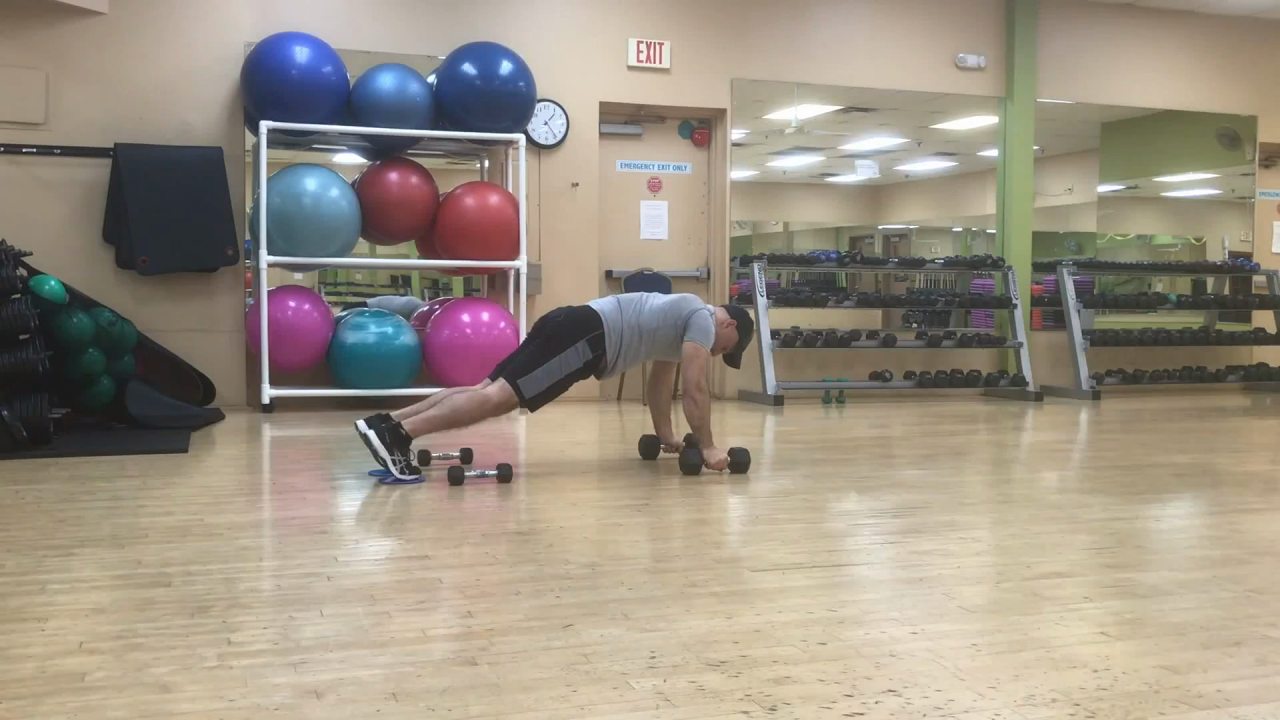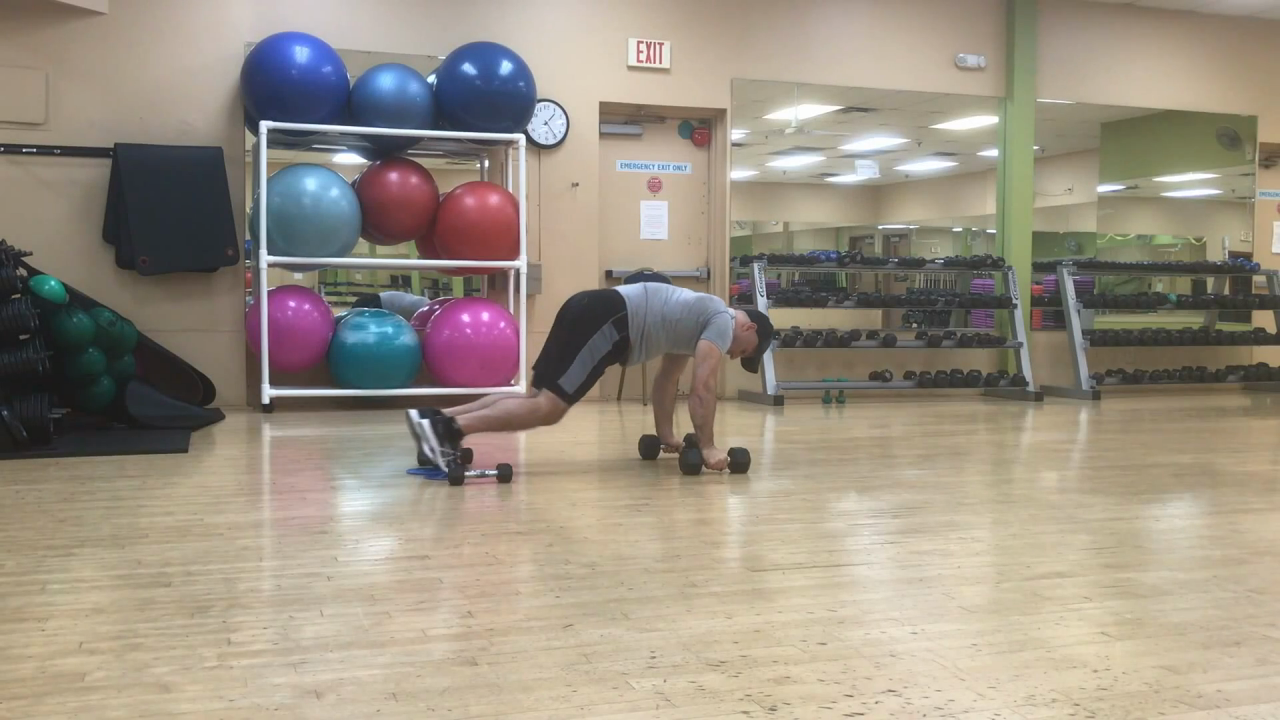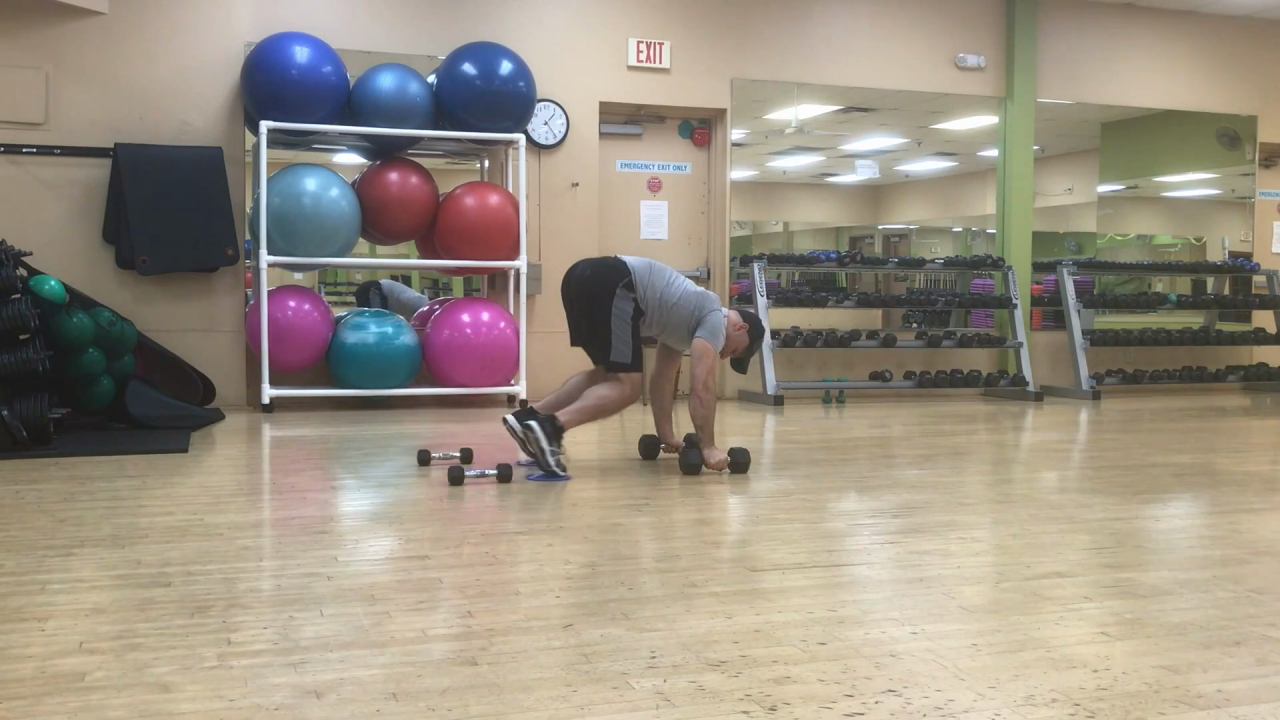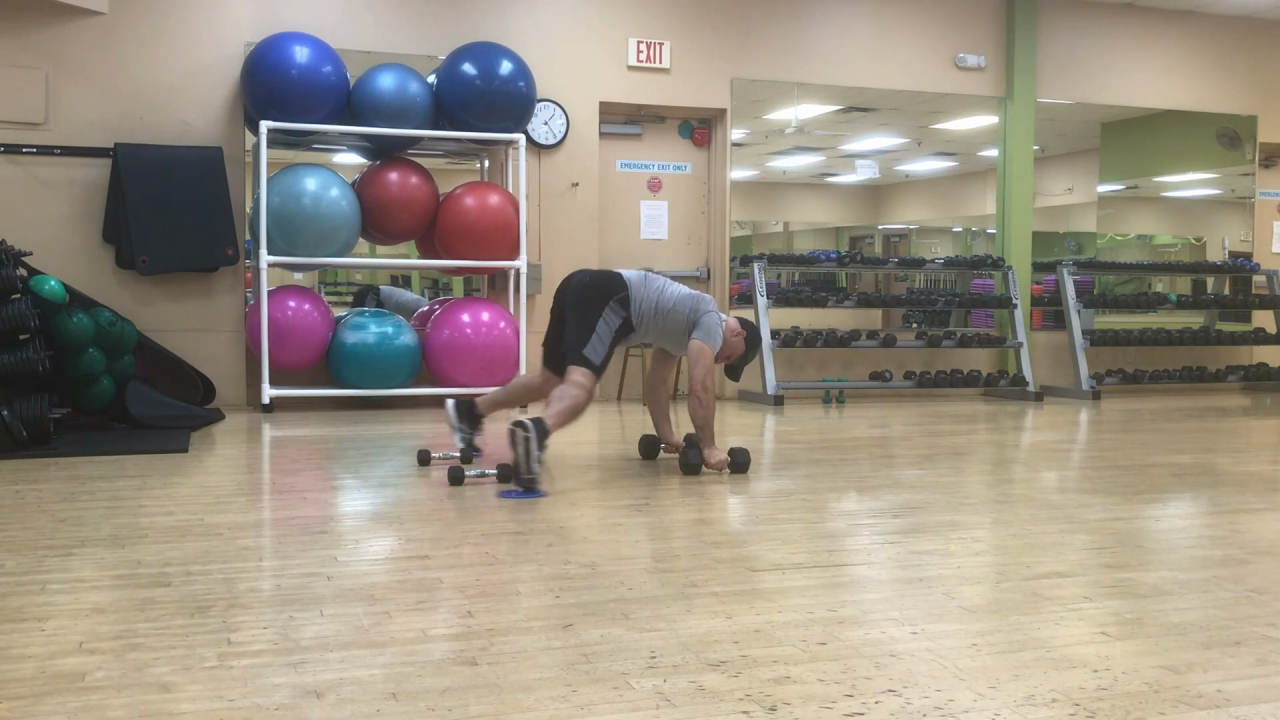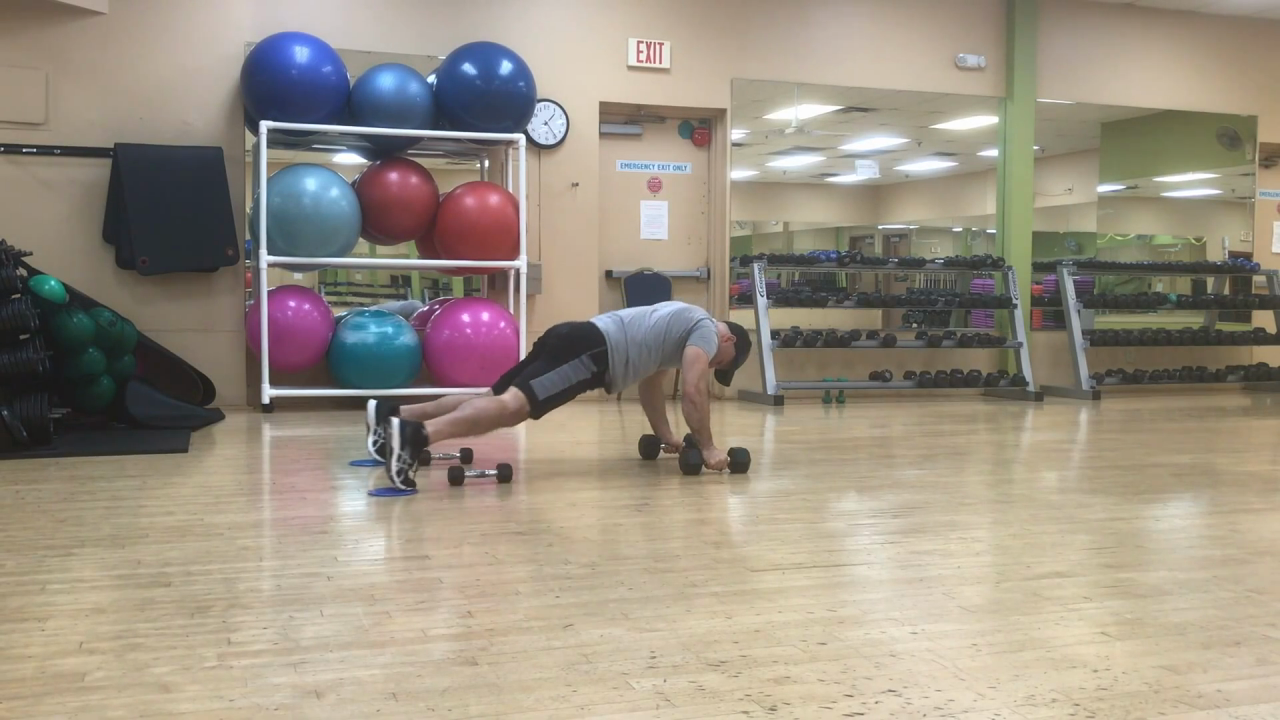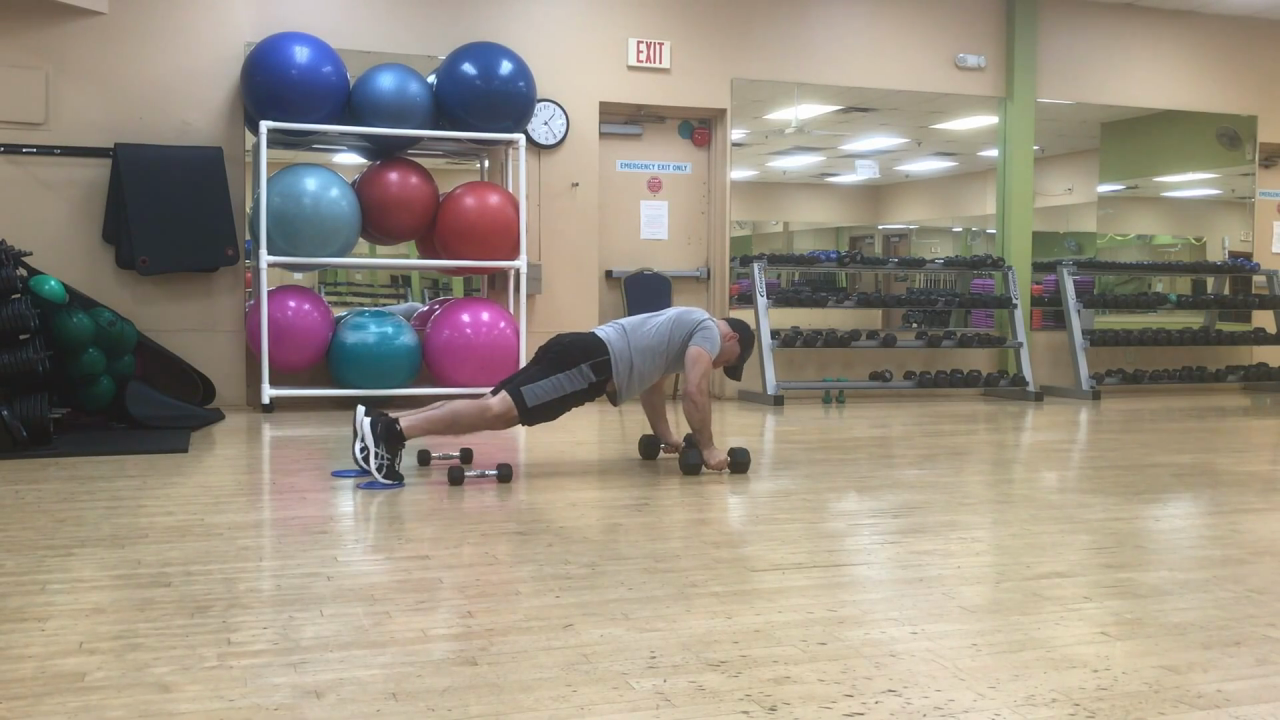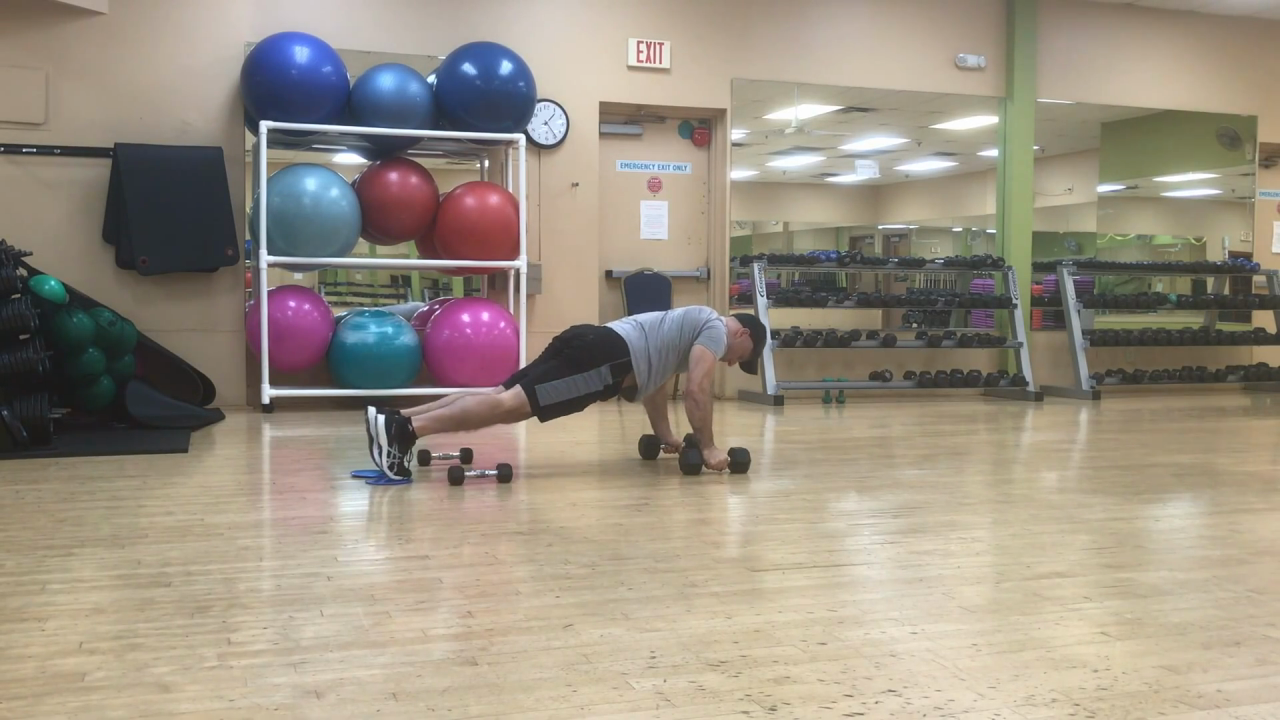
dt=0.3s
person 1, frame 1
left shoulder: (681, 319)
right shoulder: (702, 320)
left elbow: (660, 380)
right elbow: (694, 388)
left wrist: (666, 436)
right wrist: (707, 446)
left hip: (579, 330)
right hip: (585, 336)
left knee: (488, 389)
right knee: (498, 397)
left ankle: (386, 424)
right ankle: (398, 433)
person 1, frame 2
left shoulder: (692, 326)
right shoulder: (722, 322)
left elbow: (666, 381)
right elbow: (703, 388)
left wrist: (665, 437)
right wrist: (708, 449)
left hip: (588, 312)
right hip: (607, 319)
left knee: (542, 399)
right knee: (547, 407)
left ankle: (437, 419)
right ankle: (448, 428)
person 1, frame 3
left shoulder: (691, 320)
right shoulder: (713, 321)
left elbow: (662, 377)
right elbow: (701, 386)
left wrist: (666, 437)
right wrist: (708, 448)
left hip: (587, 278)
right hip: (611, 284)
left knee: (609, 375)
right knee: (627, 386)
left ankle: (530, 417)
right ankle: (551, 425)
person 1, frame 4
left shoulder: (690, 325)
right shoulder: (712, 323)
left elbow: (656, 382)
right elbow: (700, 387)
left wrist: (667, 436)
right wrist: (709, 446)
left hip: (583, 289)
right hip: (607, 297)
left knee: (554, 375)
right knee: (580, 382)
left ankle: (469, 410)
right ankle: (535, 431)
person 1, frame 5
left shoulder: (681, 329)
right shoulder: (706, 330)
left elbow: (650, 384)
right elbow: (693, 392)
left wrist: (666, 437)
right wrist: (707, 448)
left hip: (579, 340)
right hip: (591, 350)
left knee: (499, 399)
right knee: (512, 405)
left ankle: (392, 415)
right ankle: (416, 435)
person 1, frame 6
left shoulder: (685, 326)
right shoulder: (707, 331)
left elbow: (651, 383)
right elbow: (694, 392)
left wrist: (666, 437)
right wrist: (707, 448)
left hip: (581, 352)
right hip: (592, 361)
left knee: (489, 404)
right knee: (499, 411)
left ankle: (381, 420)
right ankle: (392, 430)
person 1, frame 7
left shoulder: (694, 326)
right shoulder: (716, 330)
left elbow: (655, 378)
right elbow: (697, 390)
left wrist: (666, 436)
right wrist: (707, 447)
left hip: (592, 344)
right hip: (607, 357)
left knee: (498, 395)
right knee: (511, 404)
left ankle: (396, 419)
right ankle: (405, 429)
